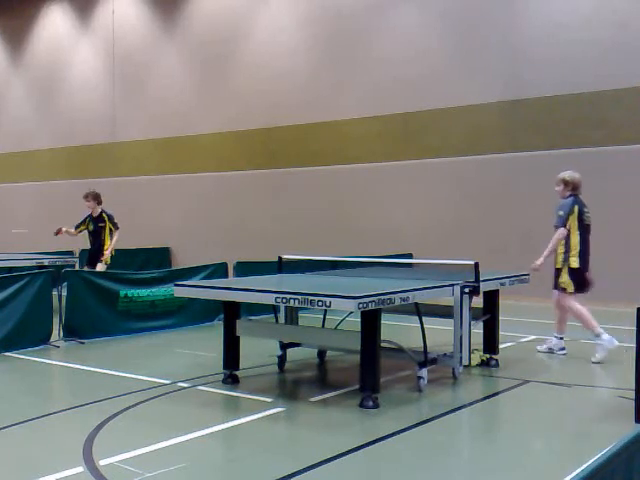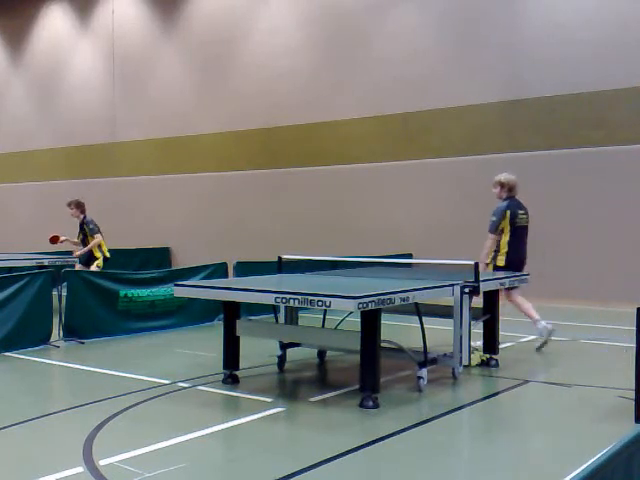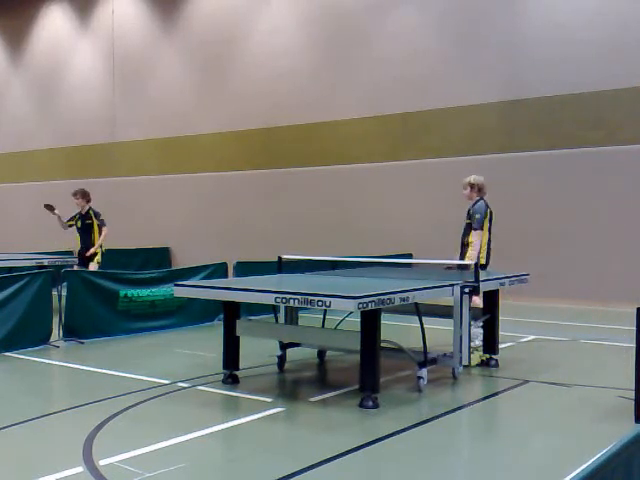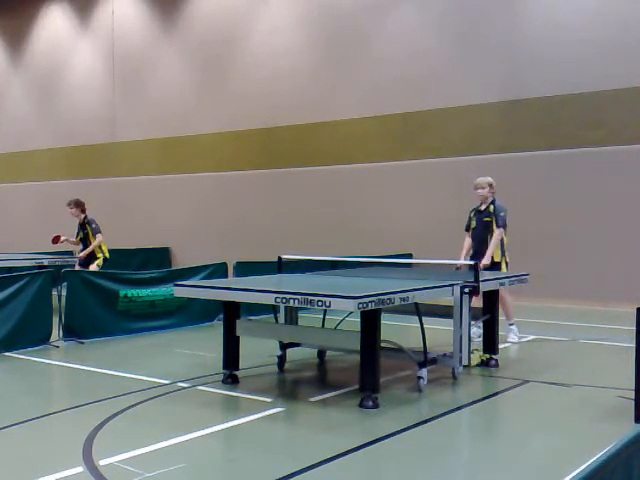
dt=0.7s
person 1, frame 1
left shoulder: (567, 204)
right shoulder: (582, 206)
left elbow: (561, 233)
left wrist: (543, 258)
right wrist: (586, 267)
left hip: (570, 261)
right hip: (580, 261)
left knee: (569, 303)
right knee: (561, 300)
left ankle: (604, 338)
right ankle: (558, 342)
person 1, frame 2
left shoulder: (502, 208)
right shoulder: (522, 208)
left elbow: (492, 238)
left wrist: (482, 262)
left hip: (502, 260)
right hip: (518, 260)
right knee: (514, 296)
right ankle: (541, 325)
person 1, frame 3
left shoulder: (480, 207)
right shoulder: (473, 208)
left elbow: (478, 234)
left wrist: (471, 259)
right wrist: (460, 258)
left hip: (476, 259)
right hip: (471, 259)
left knee: (470, 294)
right knee: (470, 294)
right ankle: (475, 330)
person 1, frame 4
left shoulder: (498, 208)
right shoulder: (474, 212)
left elbow: (499, 233)
right elbow: (469, 237)
left wrist: (488, 257)
right wrist: (462, 258)
left hip: (495, 258)
right hip: (477, 258)
left knee: (500, 291)
left ankle: (512, 327)
right ankle: (477, 327)
